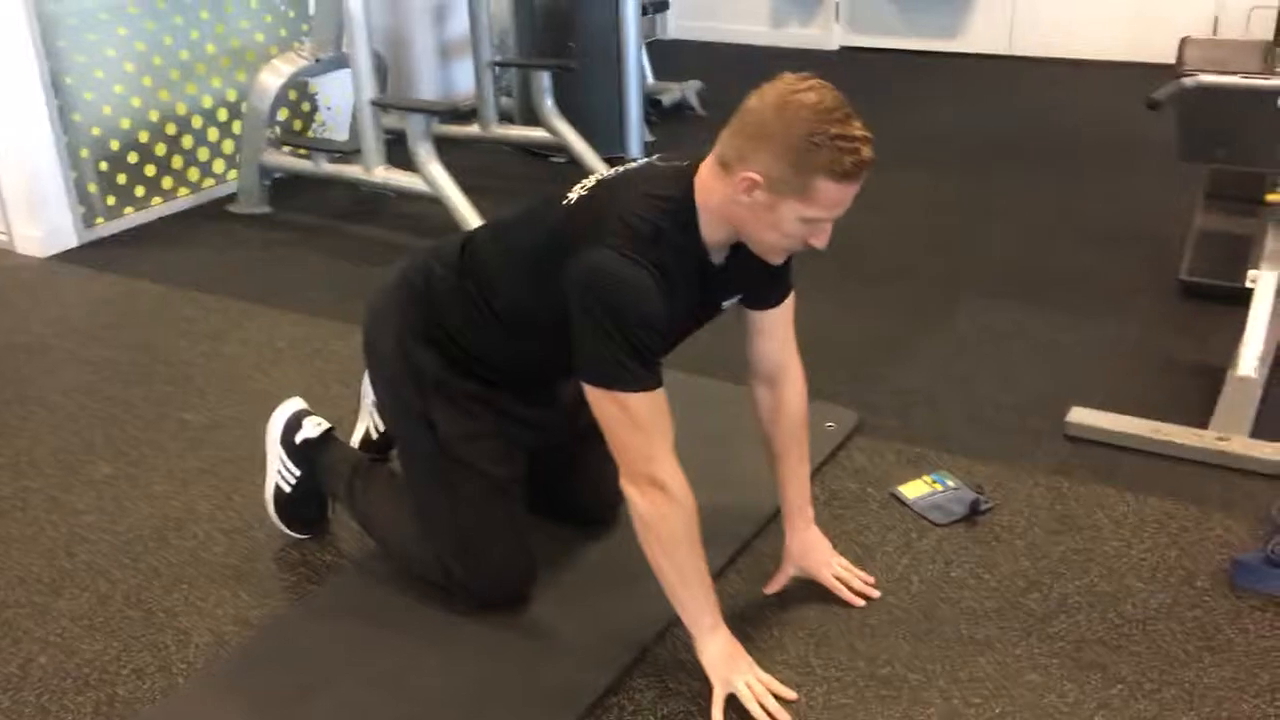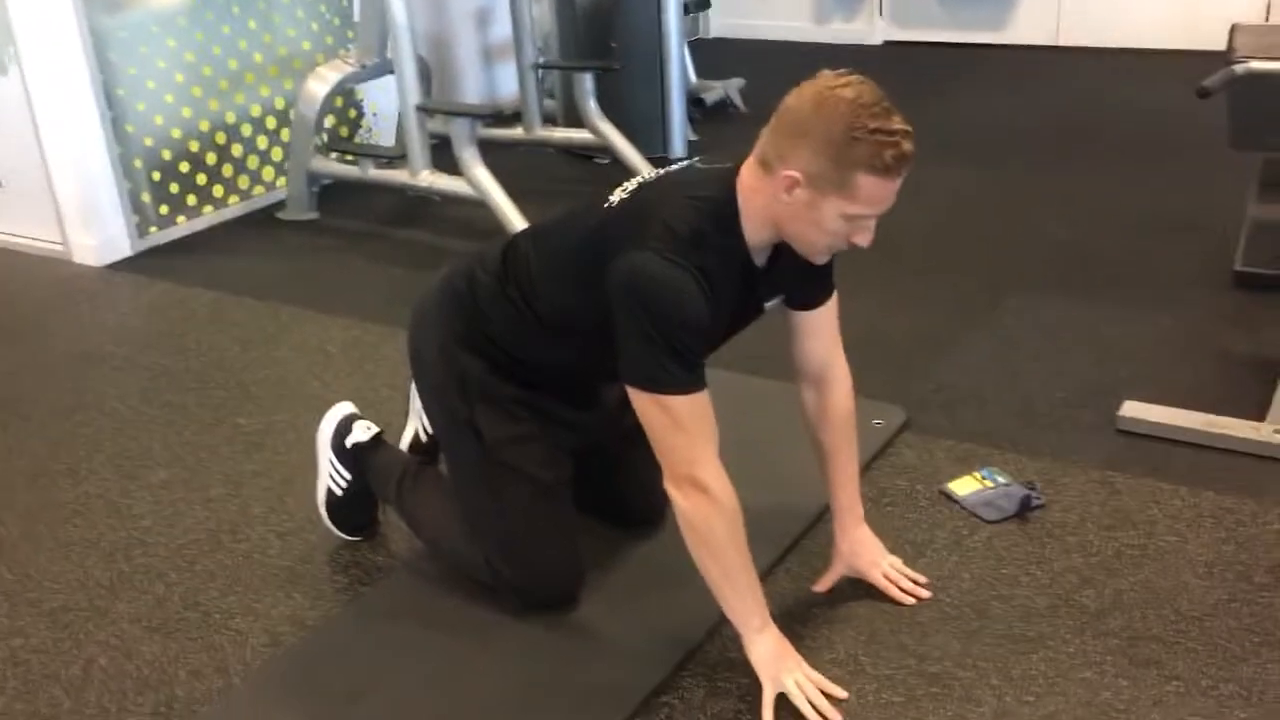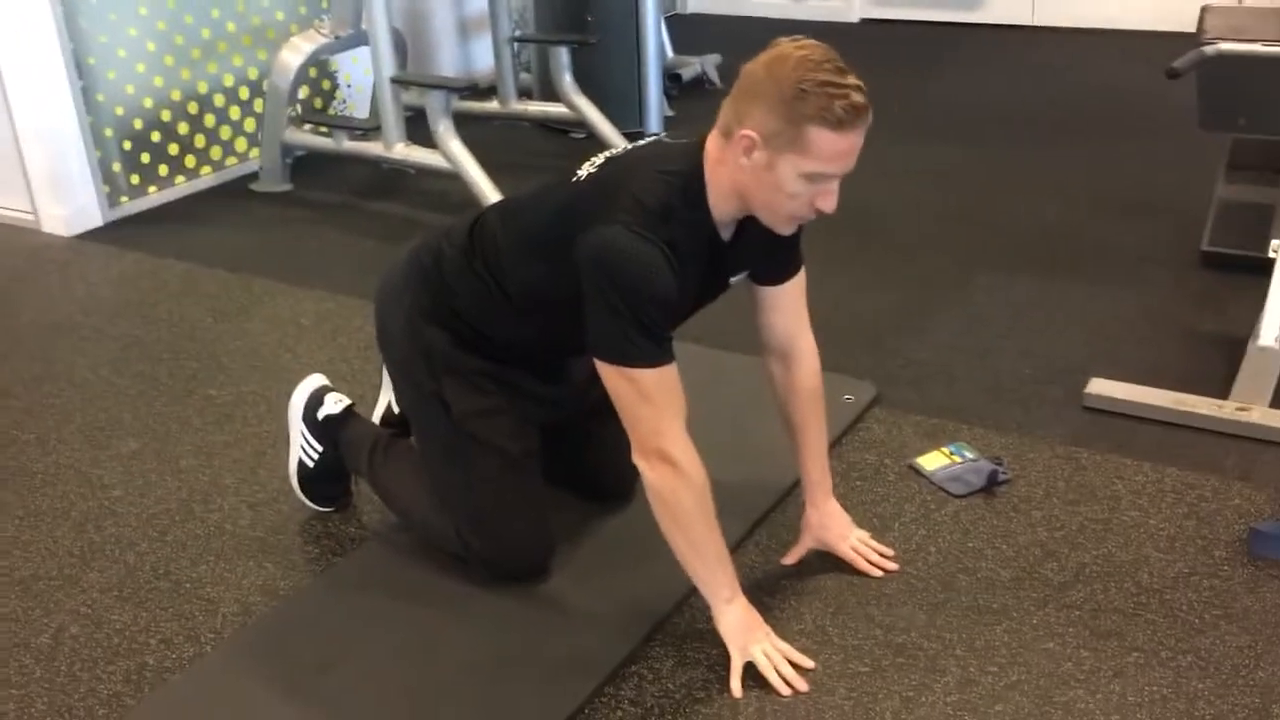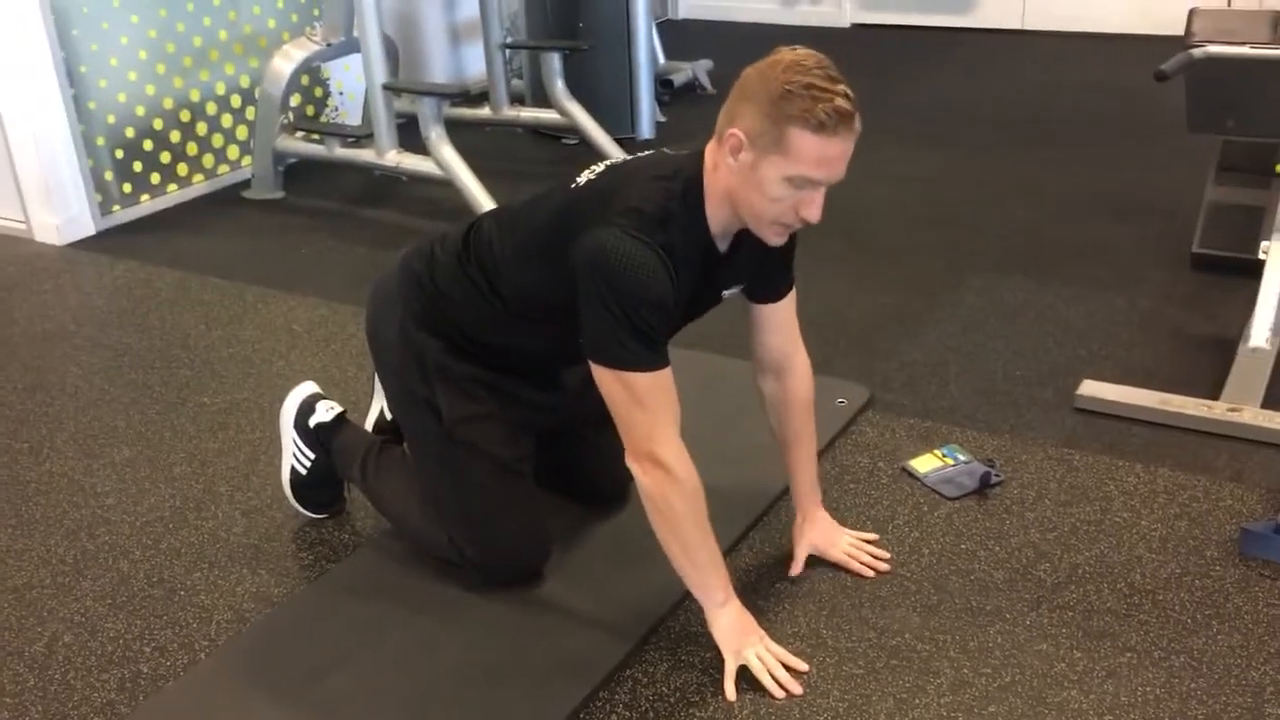
dt=0.5s
person 1, frame 1
left shoulder: (751, 218)
right shoulder: (621, 265)
left elbow: (777, 376)
right elbow: (651, 478)
left wrist: (802, 530)
right wrist: (713, 640)
left hip: (528, 349)
right hip: (431, 347)
left knee: (592, 508)
right knee: (492, 579)
right ankle: (316, 453)
person 1, frame 2
left shoulder: (794, 220)
right shoulder: (664, 267)
left elbow: (824, 376)
right elbow: (695, 480)
left wrist: (853, 530)
right wrist: (762, 638)
left hip: (572, 355)
right hip: (475, 350)
left knee: (639, 507)
right knee: (542, 580)
right ankle: (366, 458)
person 1, frame 3
left shoulder: (765, 196)
right shoulder: (630, 242)
left elbow: (791, 350)
right elbow: (663, 452)
left wrist: (820, 504)
right wrist: (729, 608)
left hip: (540, 328)
right hip: (442, 324)
left knee: (609, 481)
right knee: (513, 550)
left ankle: (418, 407)
right ankle: (338, 429)
person 1, frame 4
left shoulder: (763, 217)
right shoulder: (628, 249)
left elbow: (782, 365)
right elbow: (655, 455)
left wrist: (810, 512)
right wrist: (723, 610)
left hip: (533, 337)
right hip: (433, 330)
left knee: (603, 485)
right knee: (506, 555)
left ankle: (456, 422)
right ankle: (329, 438)
